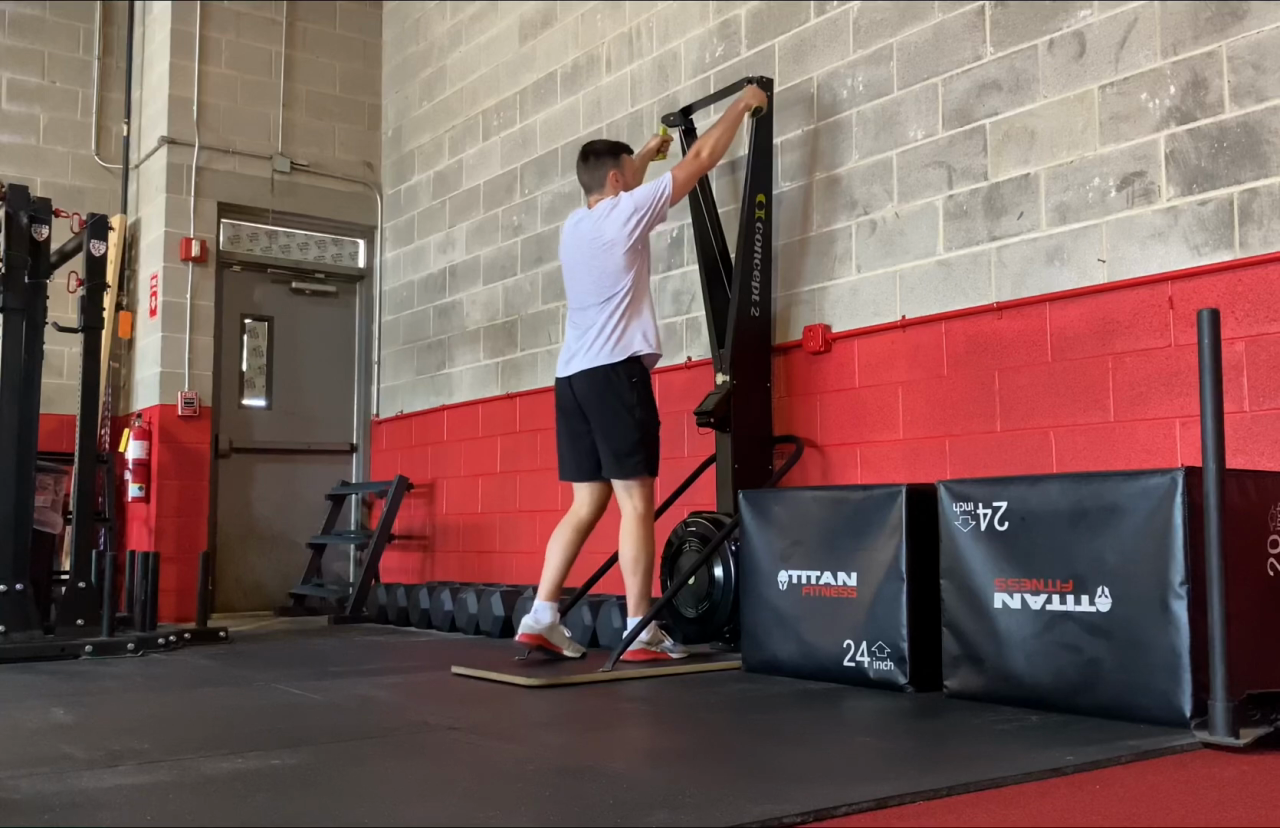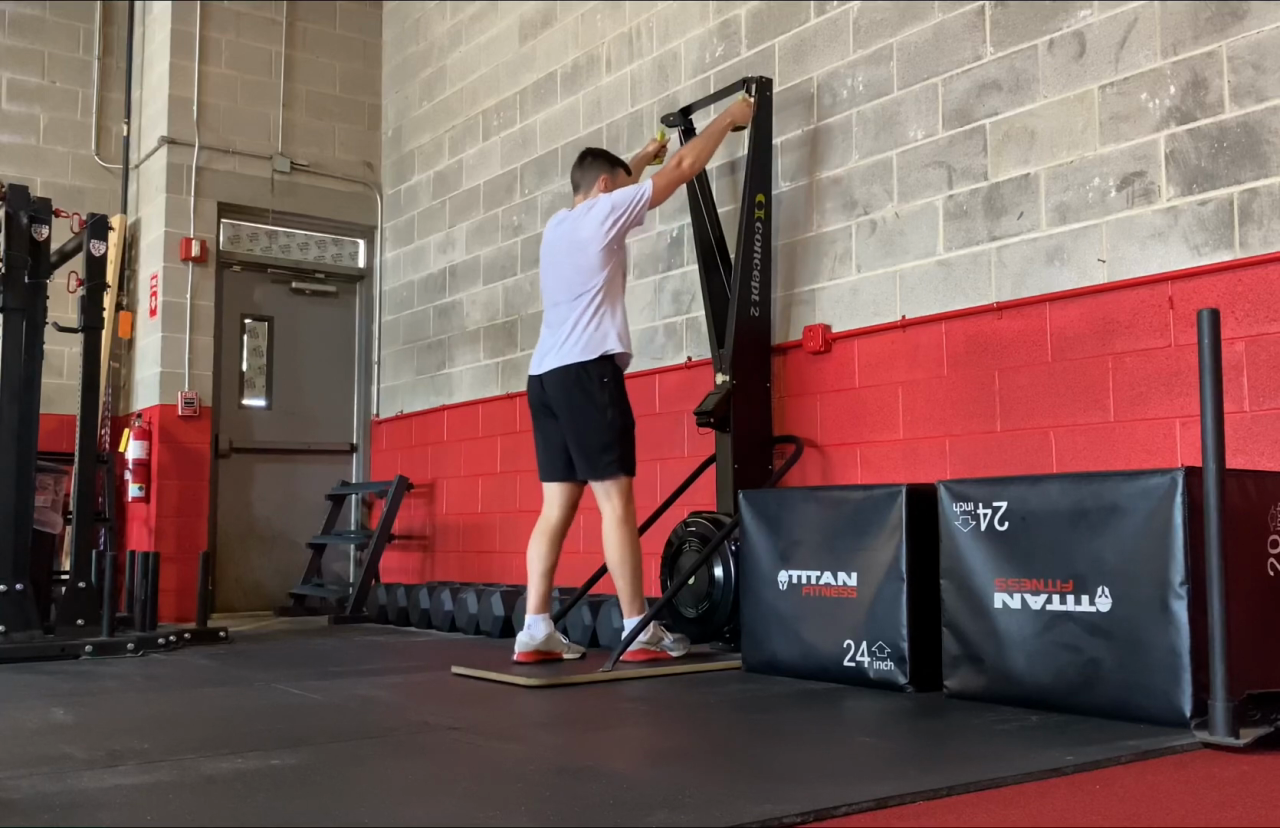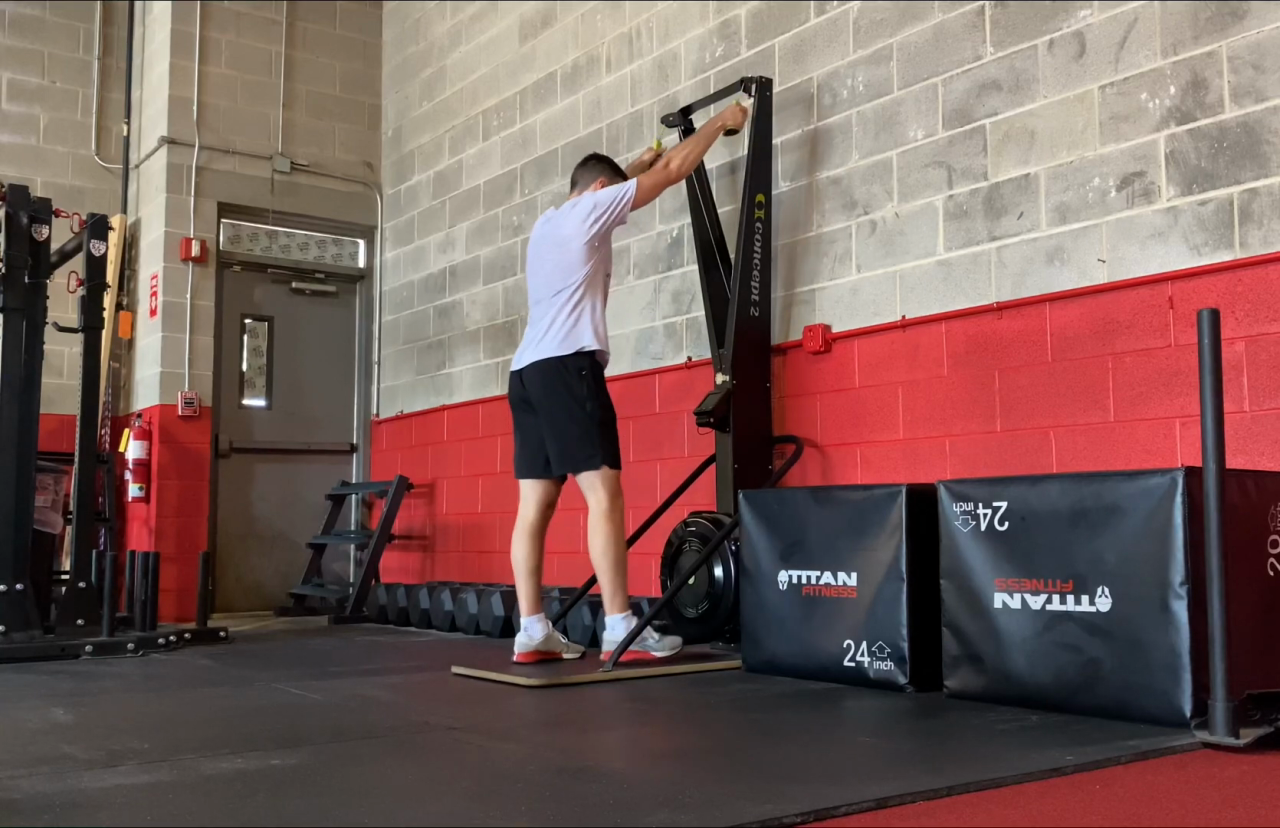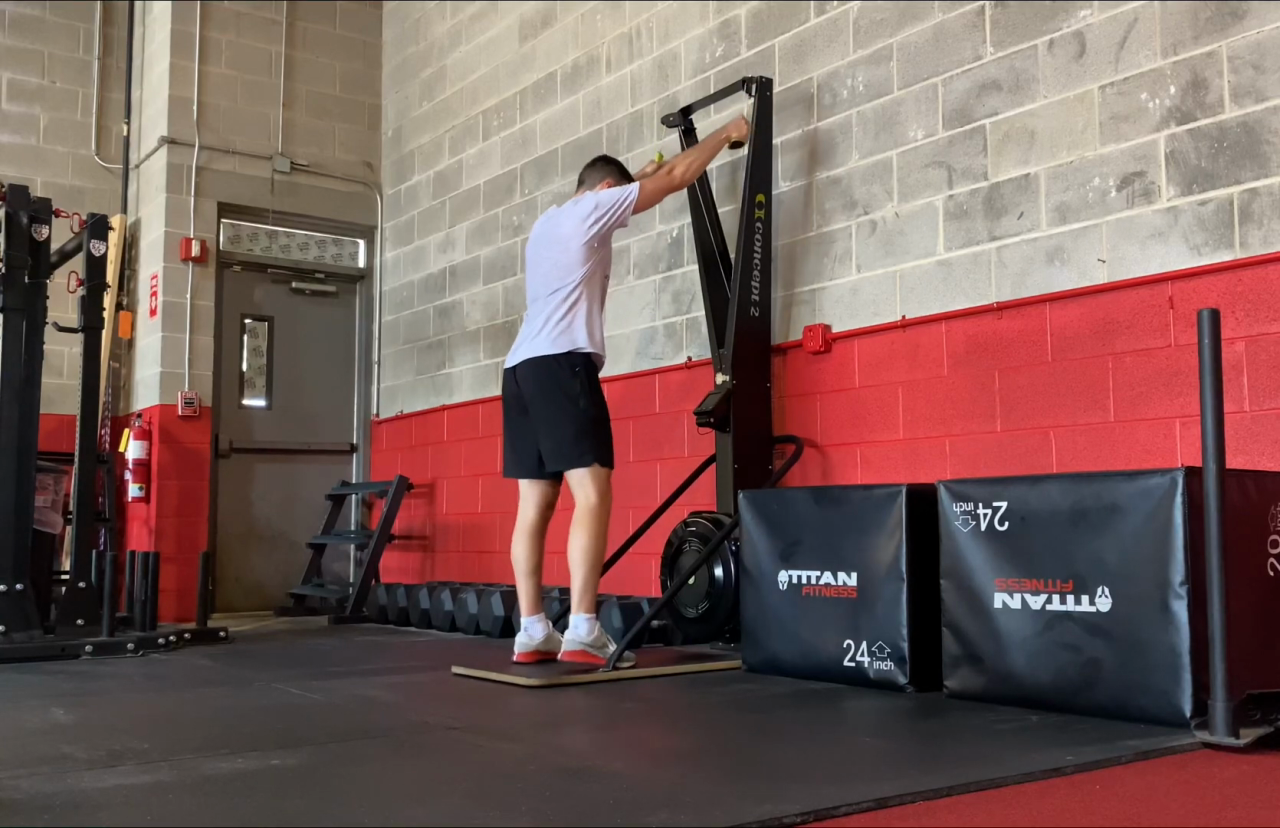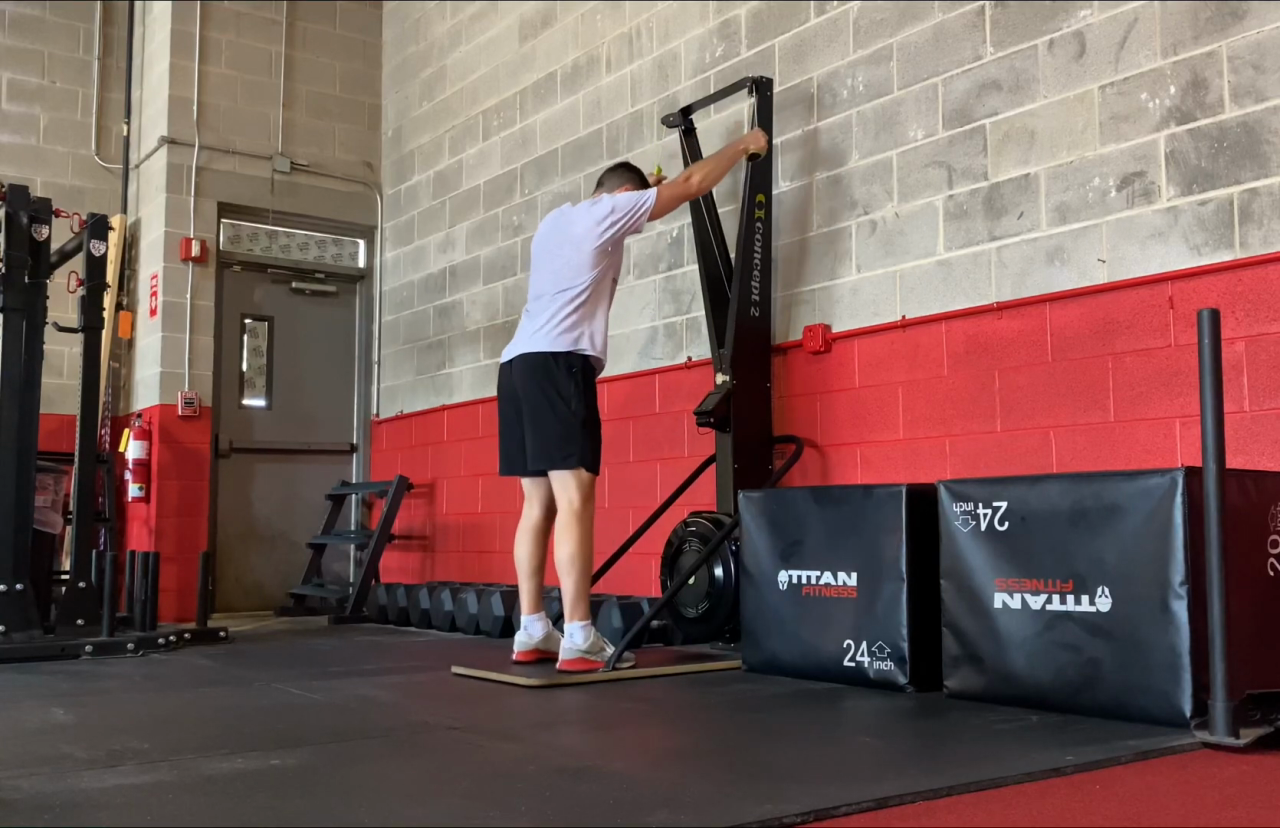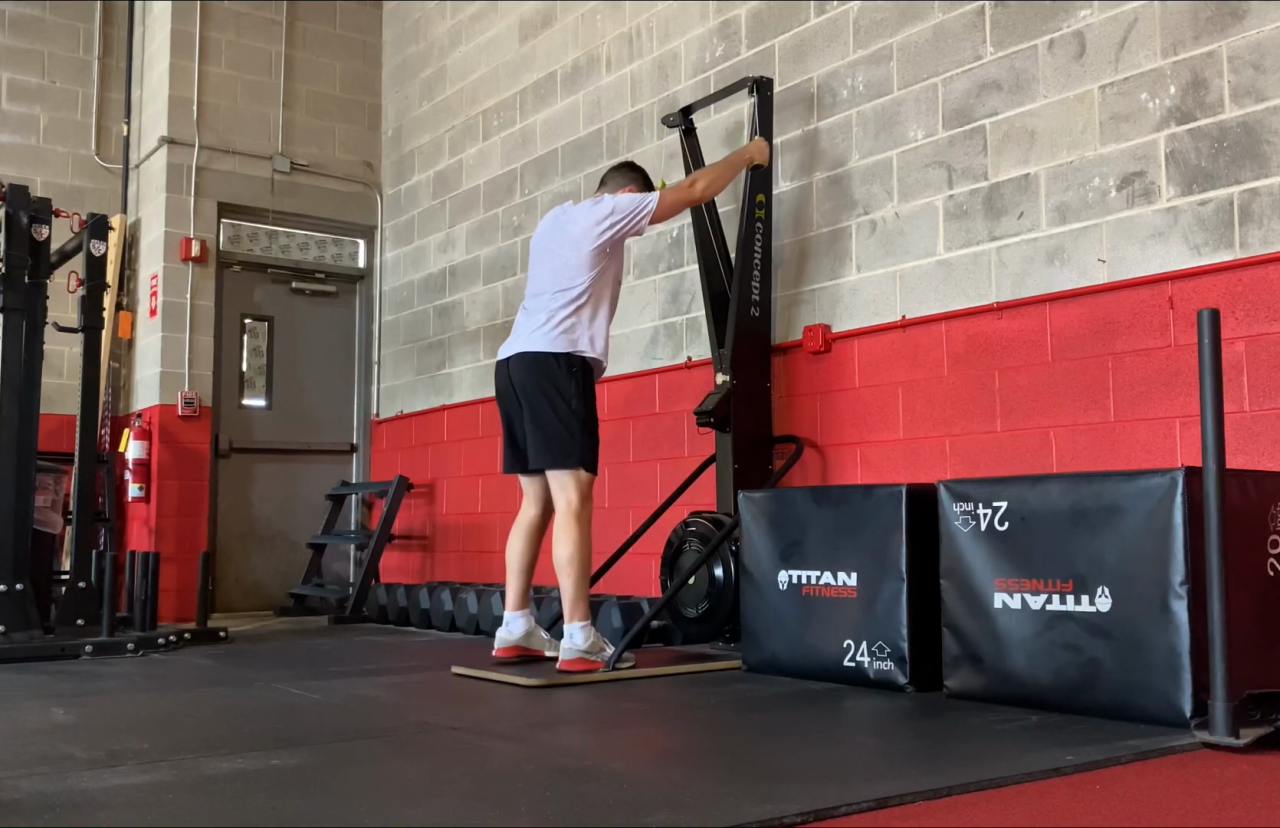
dt=0.2s
person 1, frame 1
left shoulder: (574, 225)
right shoulder: (626, 213)
right elbow: (702, 158)
left wrist: (644, 154)
right wrist: (743, 103)
left hip: (572, 376)
right hip: (616, 372)
left knee: (586, 504)
right knee: (636, 503)
left ankle: (541, 616)
right ankle: (640, 633)
person 1, frame 2
left shoulder: (557, 226)
right shoulder: (604, 213)
right elbow: (685, 168)
left wrist: (638, 159)
right wrist: (730, 116)
left hip: (545, 376)
right hip: (587, 371)
left knee: (558, 506)
right knee: (616, 503)
left ankle: (535, 629)
right ankle: (640, 631)
person 1, frame 3
left shoulder: (547, 223)
right shoulder: (590, 209)
right elbow: (673, 170)
left wrist: (635, 164)
right wrist: (721, 120)
left hip: (527, 371)
right hip: (567, 366)
left knee: (535, 504)
right knee: (604, 493)
left ankle: (532, 630)
right ankle: (621, 628)
person 1, frame 4
left shoulder: (548, 221)
right shoulder: (591, 209)
right elbow: (677, 177)
left wrist: (640, 173)
right wrist: (726, 133)
left hip: (521, 368)
right hip: (561, 364)
left knee: (535, 503)
right knee: (591, 494)
left ankle: (532, 630)
right ankle: (582, 631)
person 1, frame 5
left shoulder: (555, 219)
right shoulder: (605, 210)
right elbow: (690, 185)
left wrist: (647, 185)
right wrist: (743, 145)
left hip: (518, 364)
right hip: (558, 362)
left knee: (539, 504)
right knee: (574, 501)
left ankle: (532, 630)
right ankle: (579, 638)
person 1, frame 6
left shoulder: (556, 217)
right shoulder: (608, 210)
right elbow: (694, 190)
left wrist: (672, 184)
right wrist: (748, 155)
left hip: (514, 362)
right hip: (555, 361)
left knee: (537, 500)
right knee: (572, 499)
left ankle: (515, 626)
right ankle: (579, 640)
